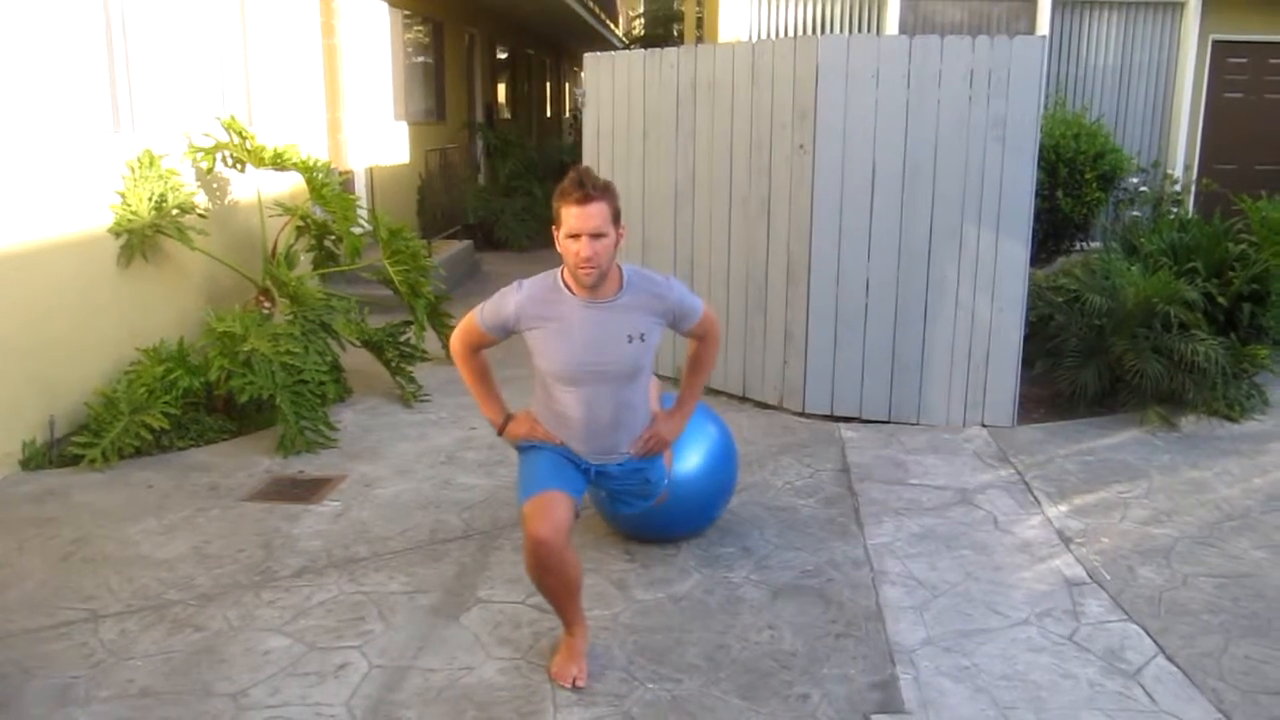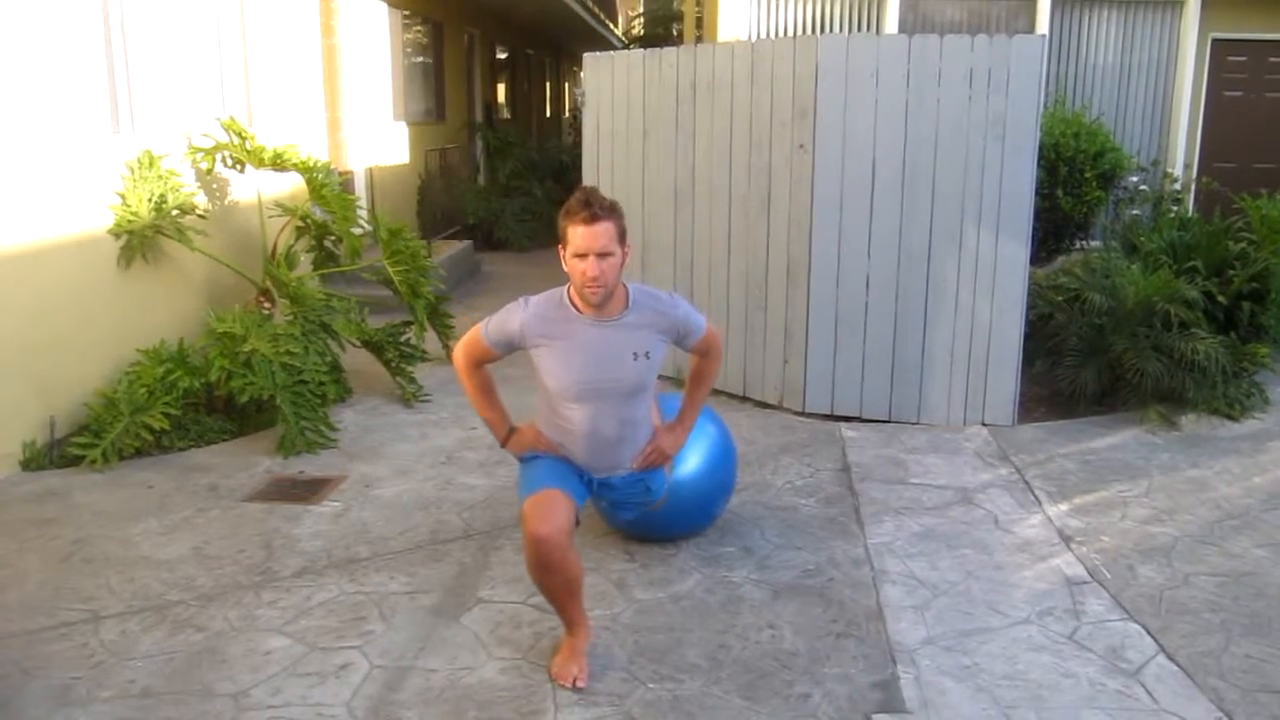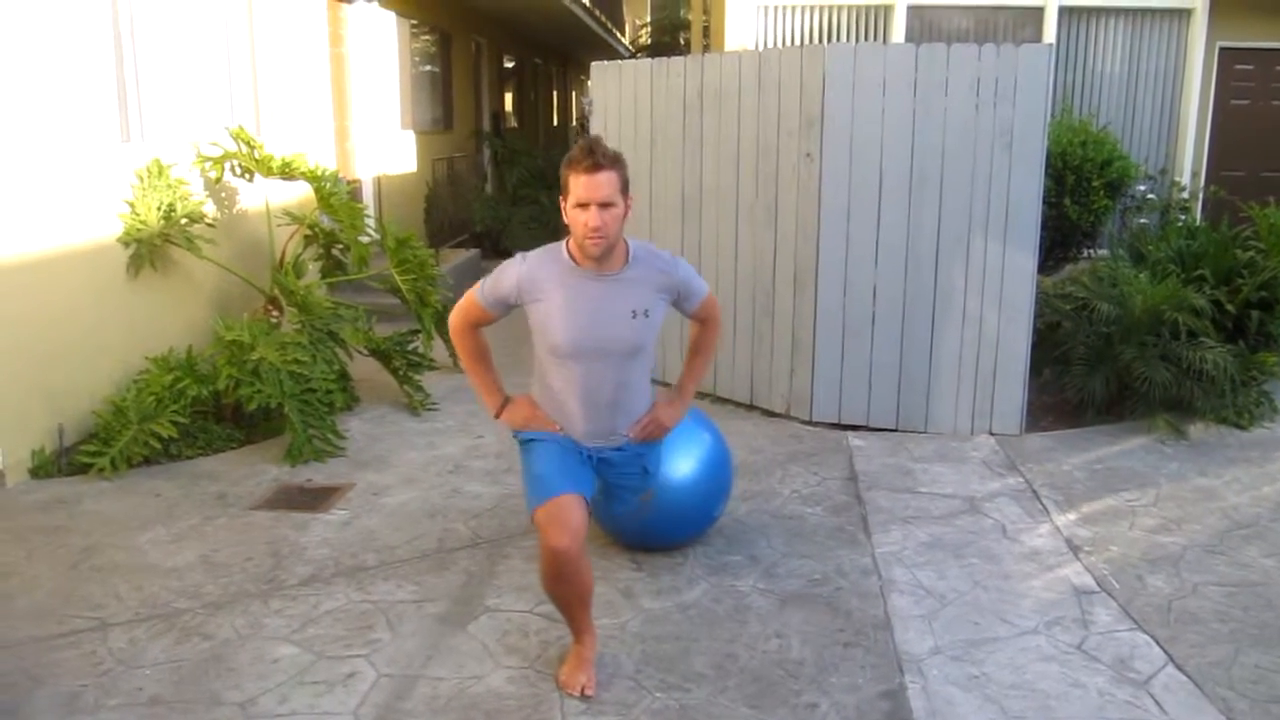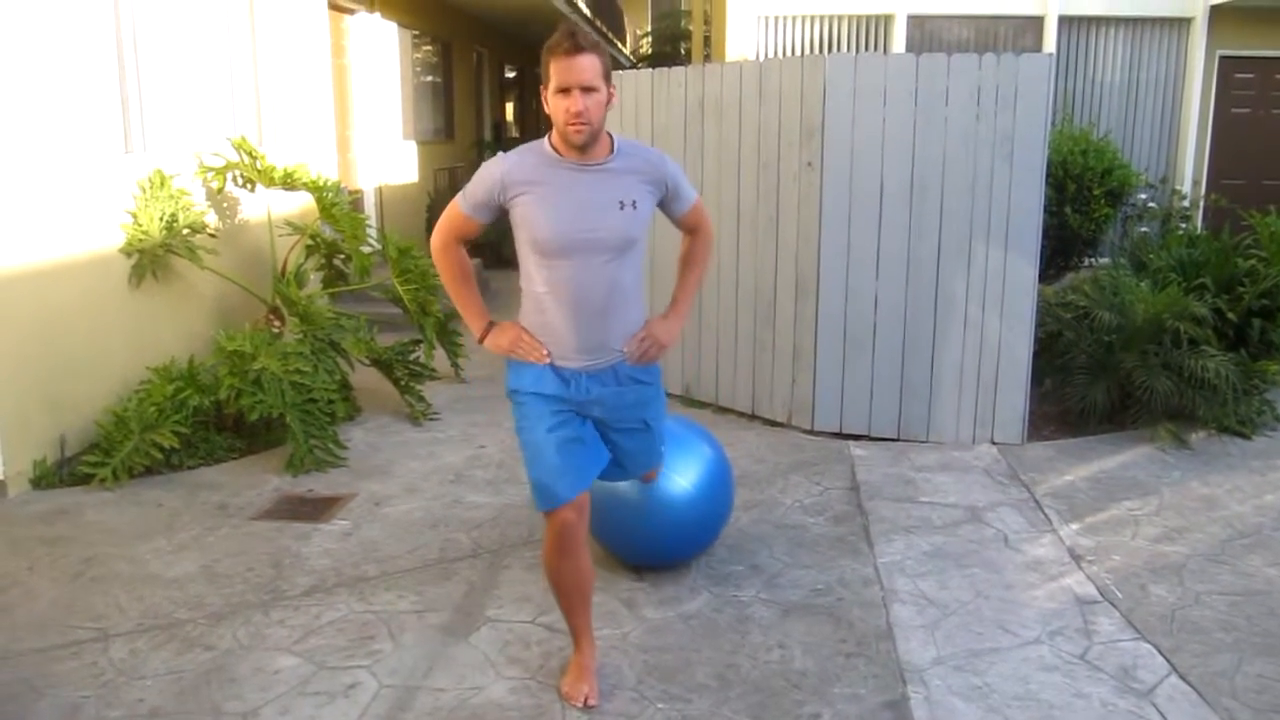
dt=0.5s
person 1, frame 1
left shoulder: (660, 295)
right shoulder: (524, 301)
left elbow: (709, 335)
right elbow: (463, 344)
left wrist: (679, 415)
right wrist: (502, 419)
left hip: (632, 448)
right hip: (555, 446)
left knee: (650, 500)
right knee: (544, 536)
right ankle: (574, 632)
person 1, frame 2
left shoulder: (665, 312)
right shoulder: (530, 317)
left elbow: (711, 349)
right elbow: (465, 357)
left wrist: (681, 428)
right wrist: (507, 433)
left hip: (634, 461)
right hip: (556, 457)
left knee: (648, 510)
right knee: (543, 535)
right ankle: (576, 631)
person 1, frame 3
left shoulder: (665, 272)
right shoulder: (527, 274)
left elbow: (709, 319)
right elbow: (461, 323)
left wrist: (679, 400)
right wrist: (500, 405)
left hip: (632, 437)
right hip: (555, 437)
right knee: (561, 543)
right ankle: (583, 641)
person 1, frame 4
left shoulder: (651, 167)
right shoulder: (508, 173)
left elbow: (700, 231)
right elbow: (445, 242)
left wrist: (676, 316)
right wrist: (485, 329)
left hip: (627, 369)
right hip: (544, 376)
left knee: (644, 472)
right knee: (566, 517)
left ankle: (621, 448)
right ankle: (583, 651)
